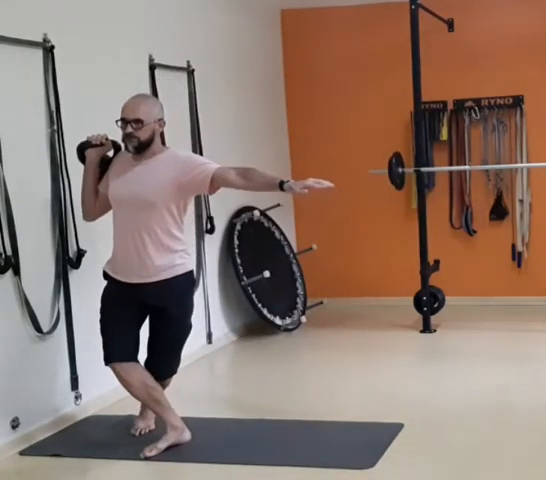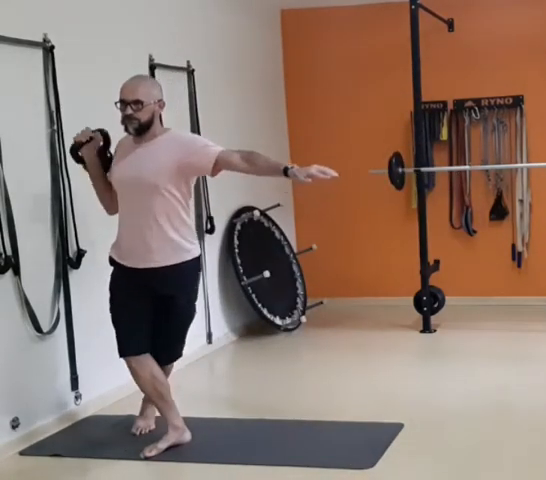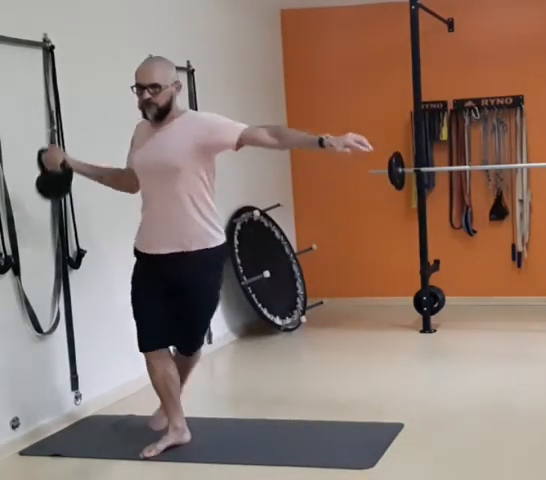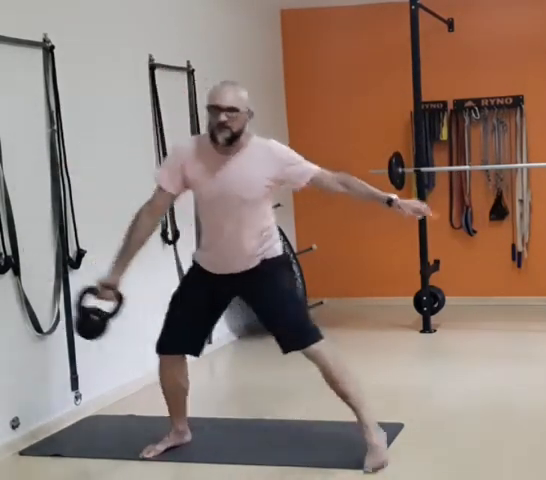
dt=0.4s
person 1, frame 1
left shoulder: (181, 164)
right shoulder: (118, 164)
left elbow: (236, 176)
right elbow: (90, 212)
left wrist: (285, 184)
right wrist: (91, 163)
left hip: (170, 280)
right hip: (121, 281)
left knee: (162, 365)
right knee: (119, 361)
left ankle: (149, 408)
right ankle: (174, 426)
person 1, frame 2
left shoulder: (183, 145)
right shoulder: (123, 148)
left elbow: (239, 159)
right elbow: (112, 204)
left wrist: (290, 170)
right wrist: (91, 158)
left hip: (176, 266)
right hip: (128, 268)
left knee: (165, 352)
right knee: (135, 352)
left ankle: (150, 406)
right ankle: (176, 427)
person 1, frame 3
left shoulder: (202, 125)
right shoulder: (142, 132)
left elbow: (268, 136)
right elbow: (132, 180)
left wrist: (324, 141)
right wrist: (74, 165)
left hip: (201, 252)
right hip: (151, 255)
left knee: (189, 343)
right knee: (153, 346)
left ankle: (172, 396)
right ankle: (177, 426)
person 1, frame 4
left shoulder: (270, 154)
right shoulder: (185, 154)
left elbow: (334, 181)
right elbow: (151, 212)
left wrist: (393, 201)
right wrist: (116, 269)
left hip: (263, 265)
right hip: (208, 268)
left knee: (312, 346)
right knee: (169, 351)
left ankle: (371, 429)
right ankle: (179, 430)
